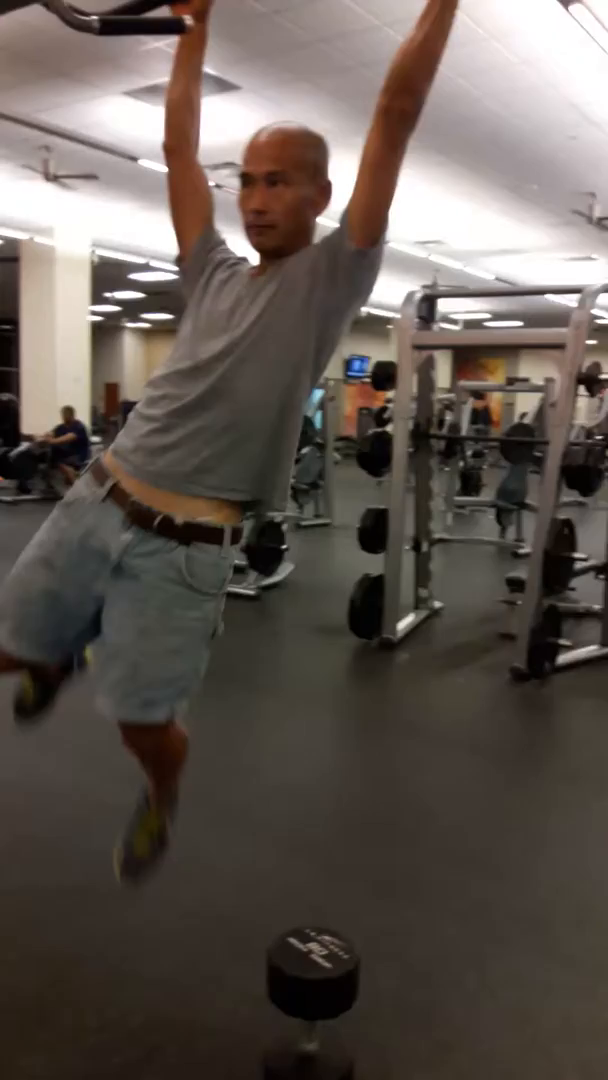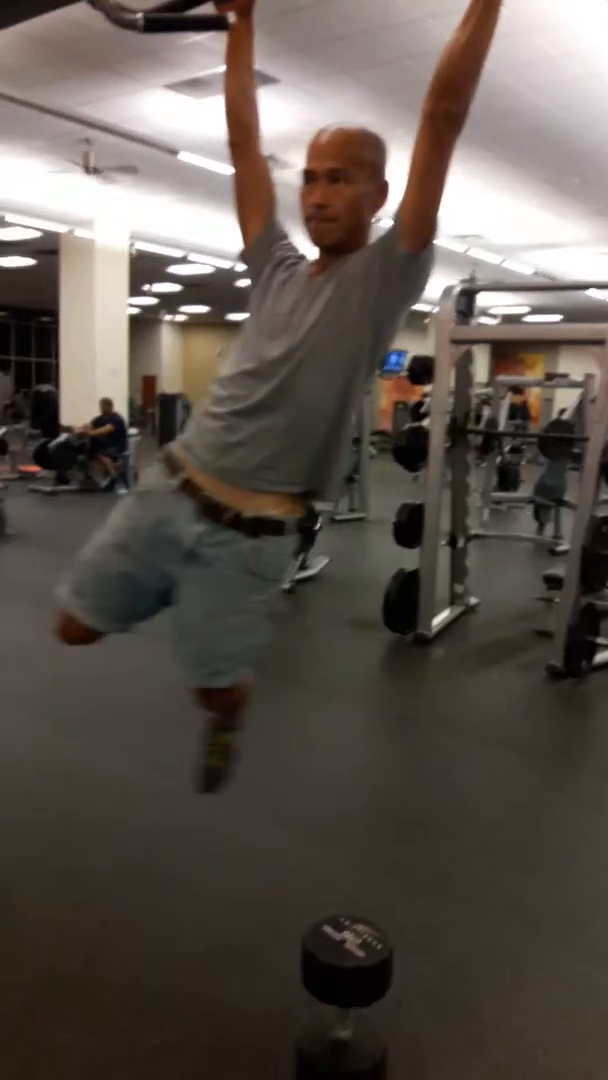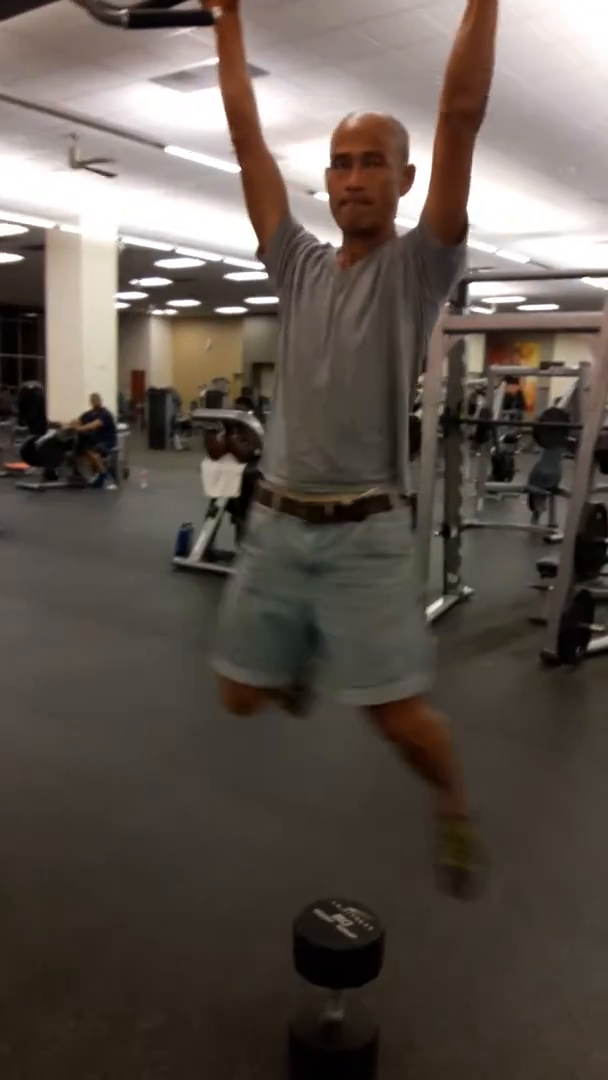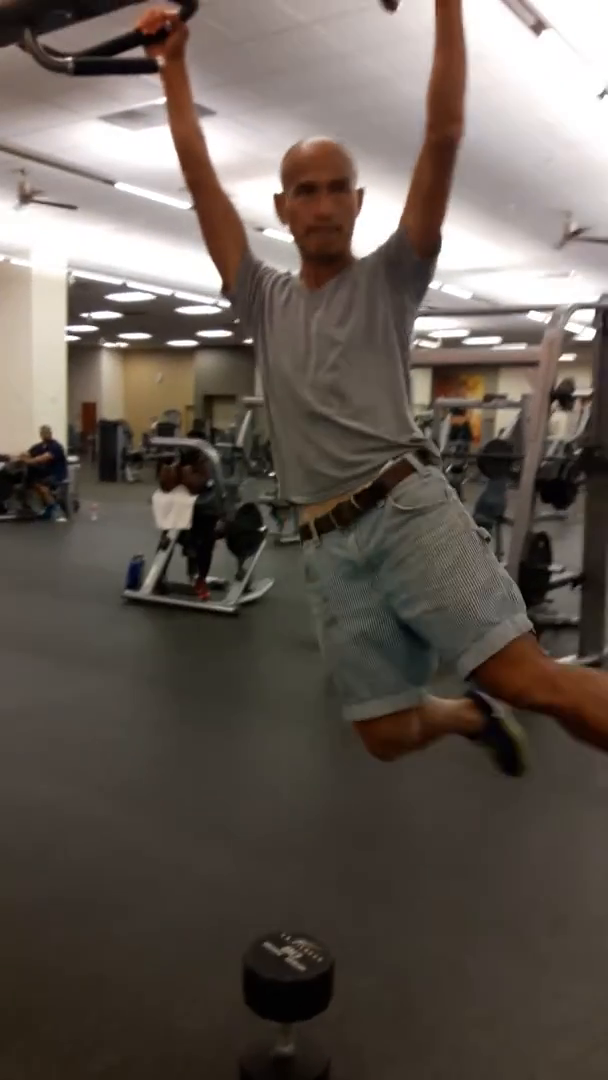
dt=0.3s
person 1, frame 1
left shoulder: (332, 277)
right shoulder: (215, 274)
left elbow: (394, 119)
right elbow: (179, 153)
left hip: (183, 549)
right hip: (96, 506)
left knee: (143, 724)
left ankle: (161, 799)
person 1, frame 2
left shoulder: (389, 271)
right shoulder: (278, 269)
left elbow: (444, 116)
right elbow: (244, 145)
left hip: (246, 531)
right hip: (169, 493)
left knee: (215, 685)
right knee: (73, 625)
left ankle: (224, 726)
right ankle: (164, 595)
person 1, frame 3
left shoulder: (421, 264)
right shoulder: (300, 261)
left elbow: (461, 117)
right elbow: (247, 140)
left hip: (365, 537)
right hip: (278, 526)
left knee: (396, 712)
right knee: (243, 695)
left ankle: (453, 812)
right ankle: (306, 665)
person 1, frame 4
left shoulder: (389, 278)
right shoulder: (263, 299)
left elbow: (444, 140)
right elbow: (201, 179)
right wrist: (173, 71)
left hip: (406, 508)
right hip: (332, 543)
left knee: (523, 672)
right knee: (387, 734)
right ankle: (475, 718)
